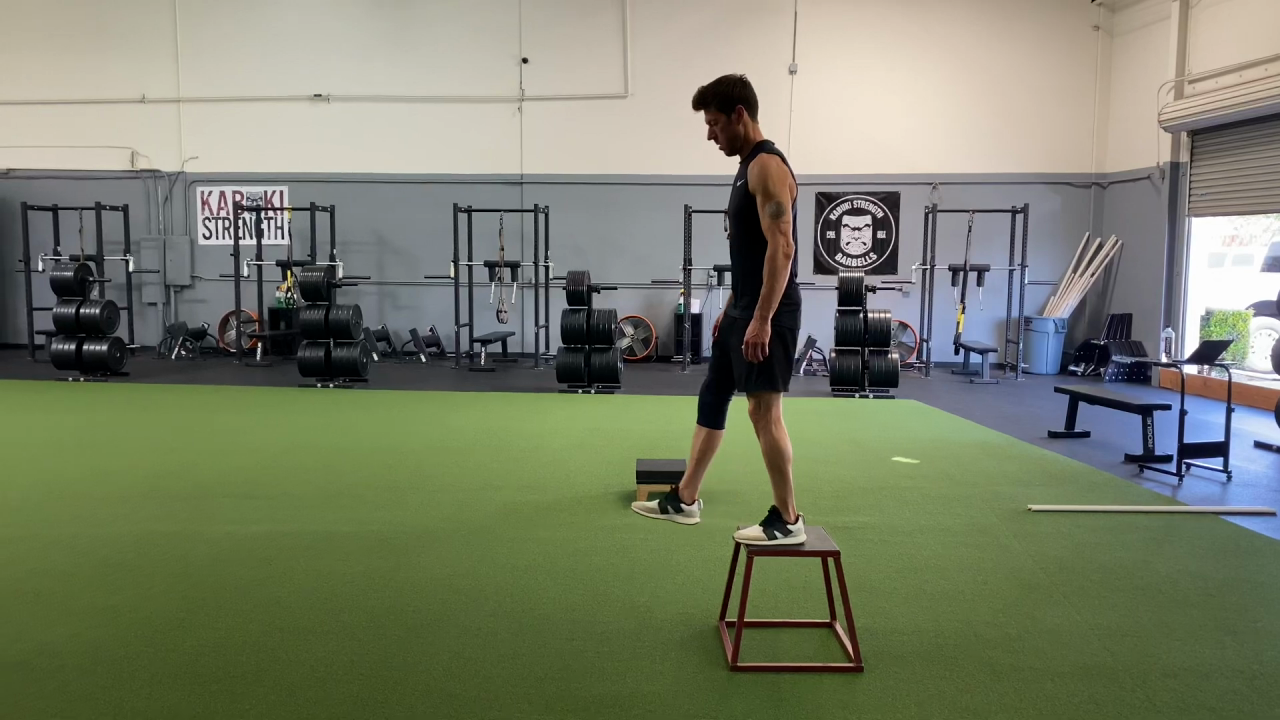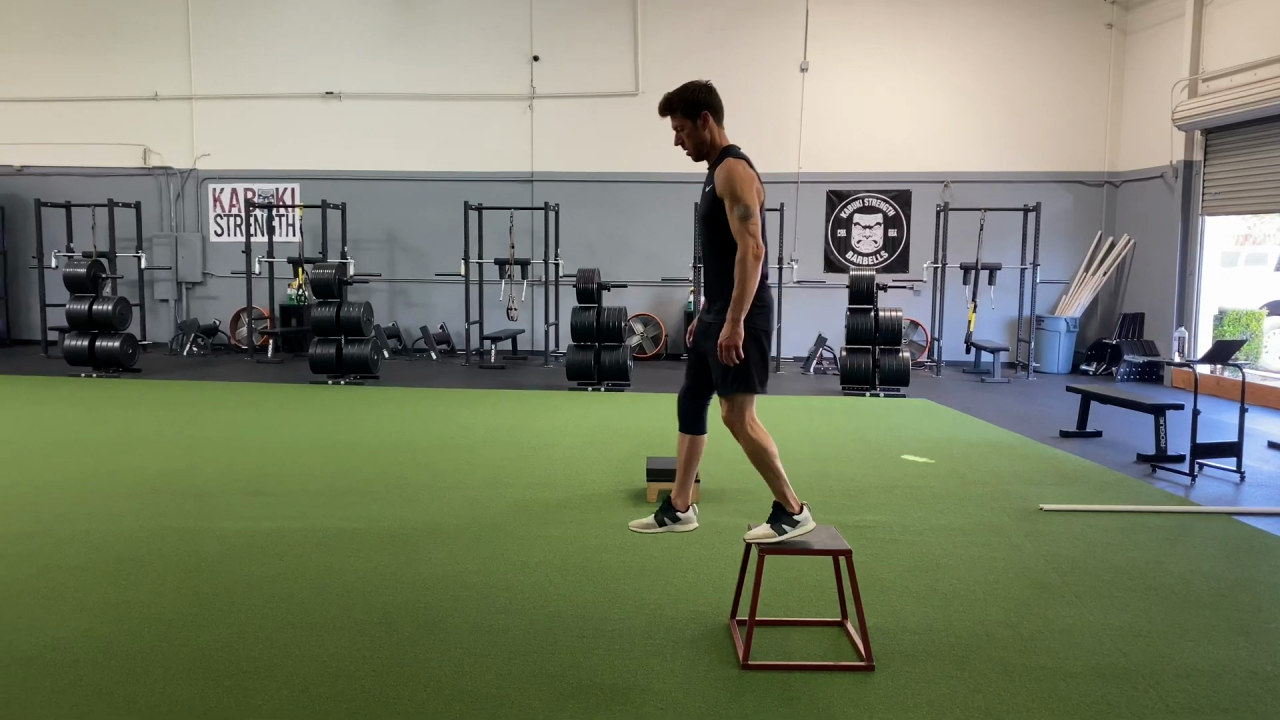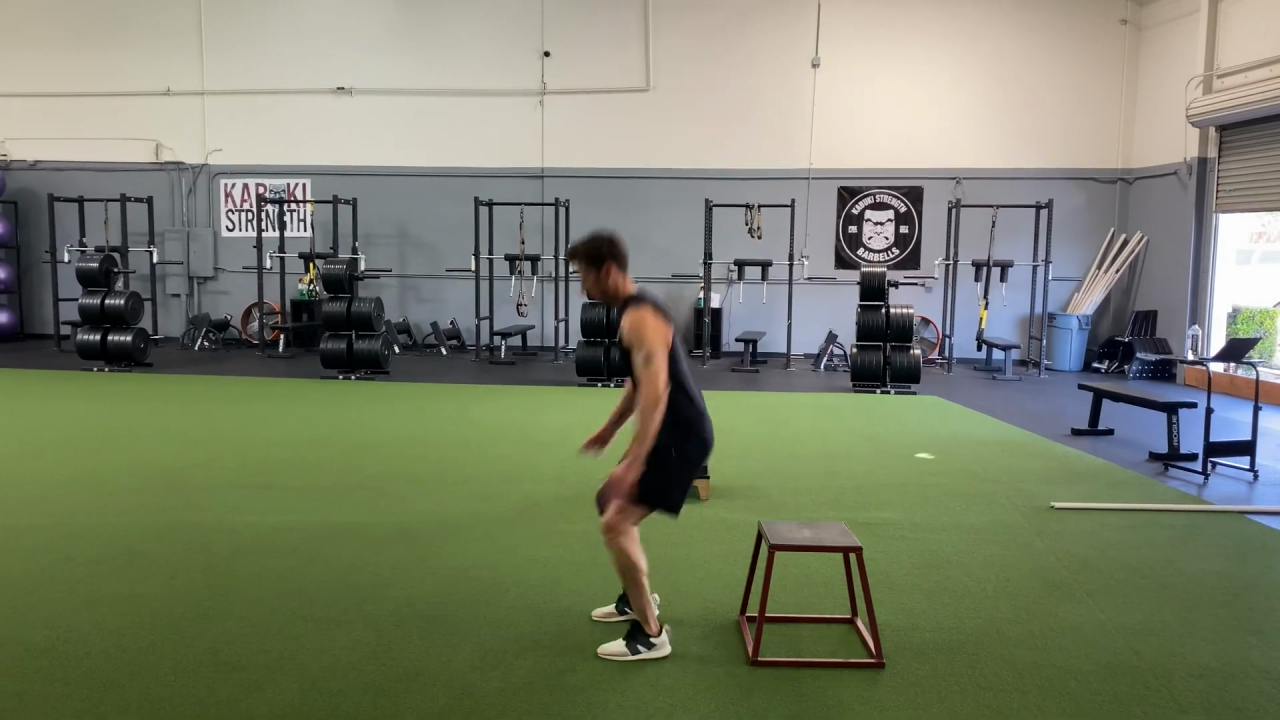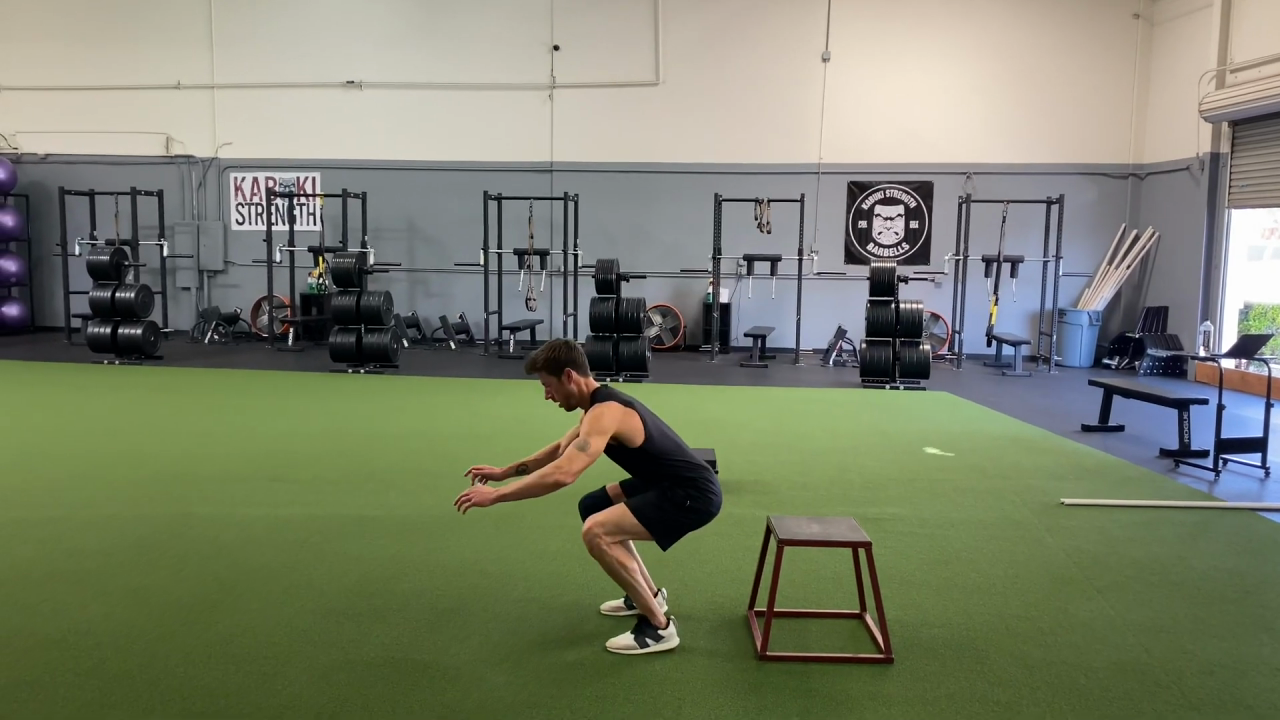
dt=0.5s
person 1, frame 1
left shoulder: (767, 166)
right shoulder: (749, 167)
left elbow: (781, 249)
left wrist: (762, 321)
right wrist: (731, 310)
left hip: (768, 313)
right hip: (744, 310)
left knee: (764, 413)
right knee: (712, 399)
left ankle: (786, 521)
right ankle: (684, 499)
person 1, frame 2
left shoulder: (733, 170)
right shoulder: (717, 171)
left elbow: (752, 250)
left wrist: (736, 322)
left hip: (739, 316)
right hip: (717, 314)
left knee: (738, 417)
right knee: (689, 405)
left ankle: (792, 512)
right ankle: (678, 508)
person 1, frame 3
left shoulder: (638, 318)
right shoulder: (637, 311)
left elbow: (655, 392)
left wrist: (632, 464)
right wrist: (609, 429)
left hip: (679, 440)
right hip: (672, 433)
left knee: (616, 523)
right knee: (611, 502)
left ankle: (650, 634)
right ankle: (633, 598)
person 1, frame 4
left shoulder: (604, 413)
right shoulder: (603, 403)
left elbow: (562, 473)
right elbow: (561, 450)
left wrist: (495, 495)
right wrist: (504, 472)
left hip: (693, 495)
right hip: (672, 483)
left knee: (596, 532)
right knee: (592, 508)
left ankle: (659, 627)
right ankle: (648, 593)
